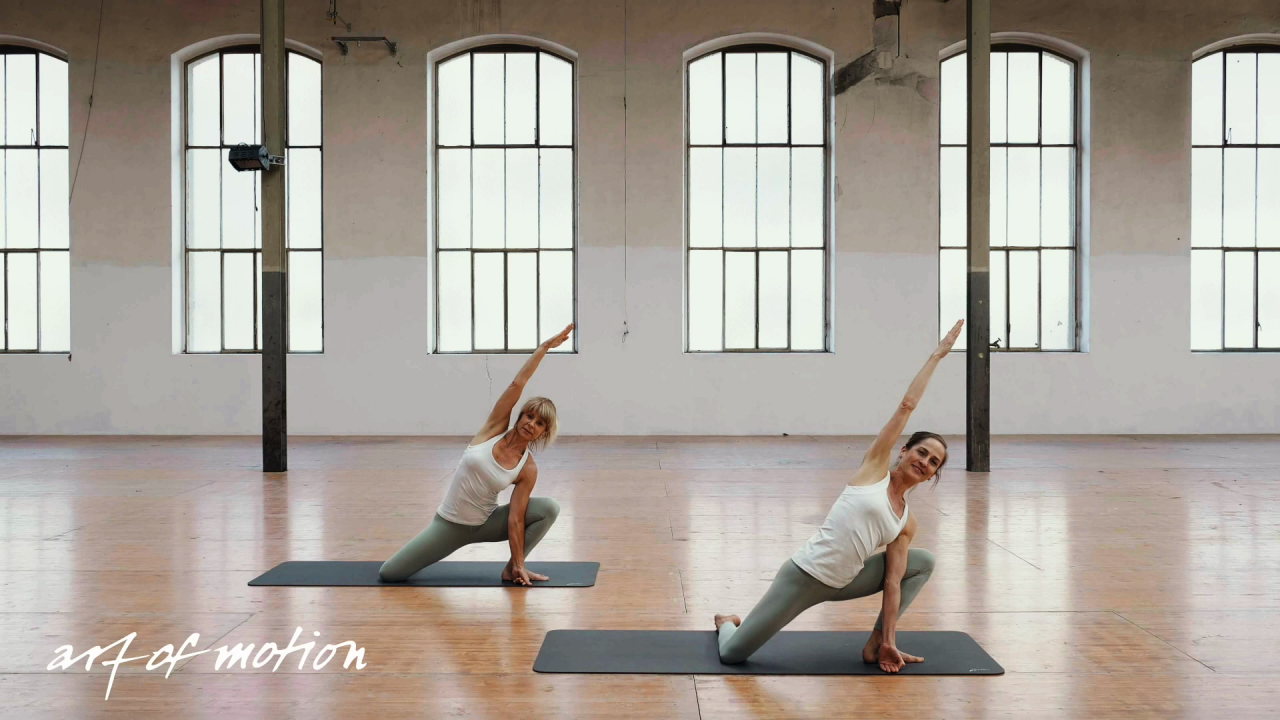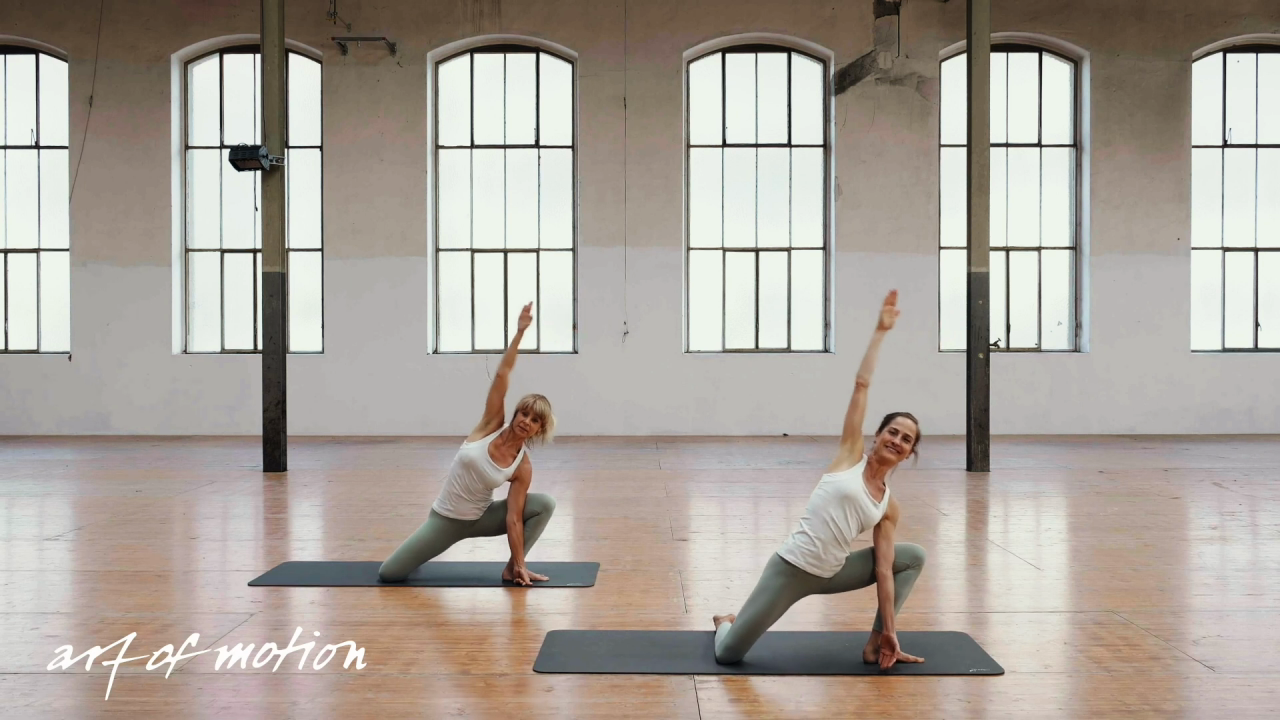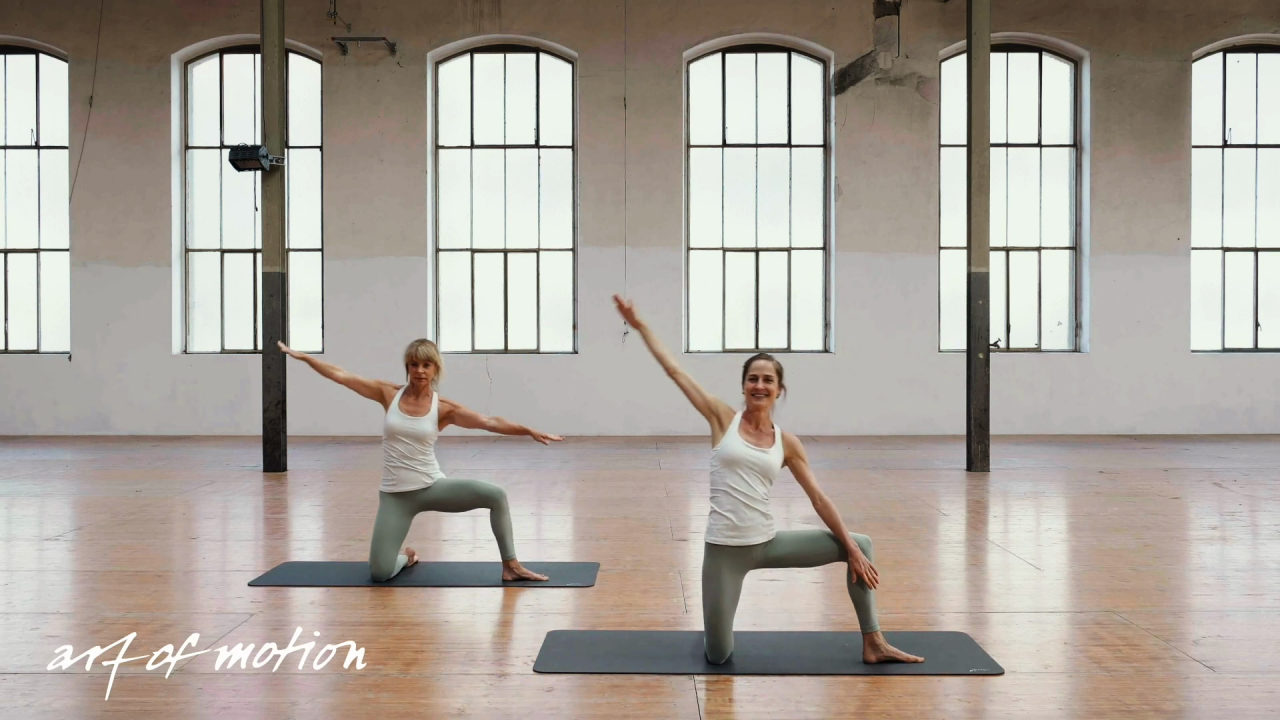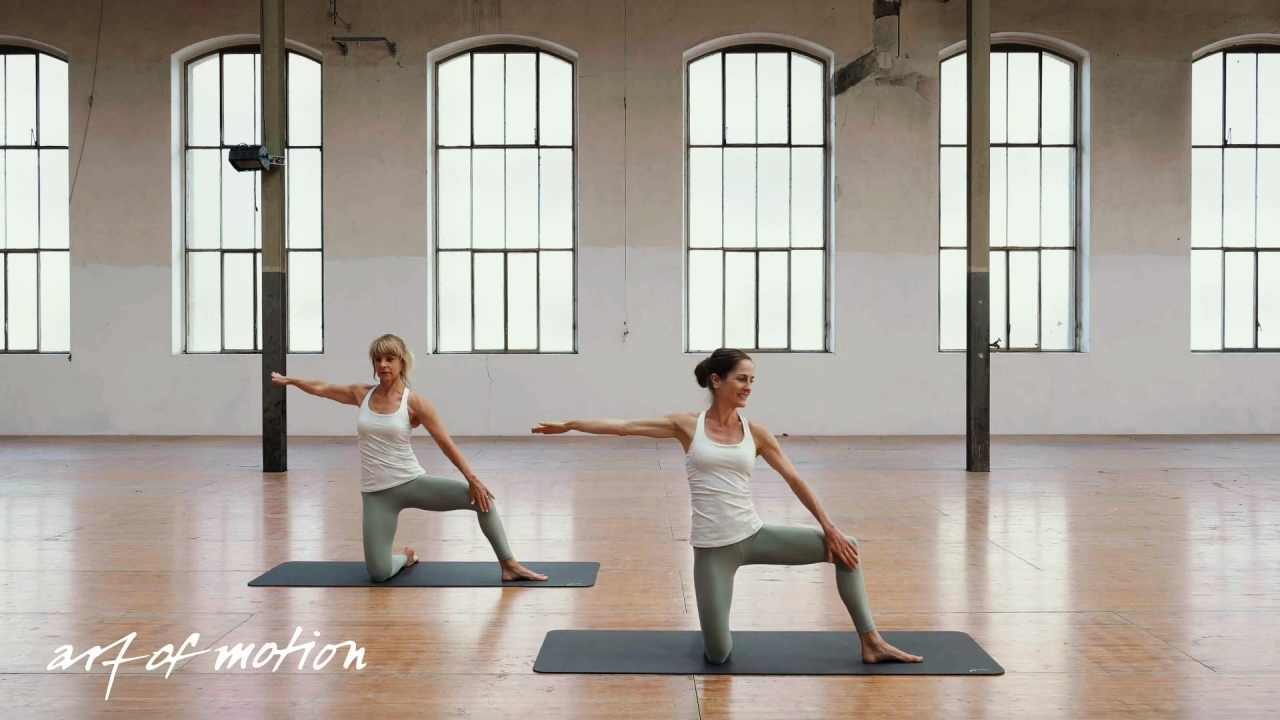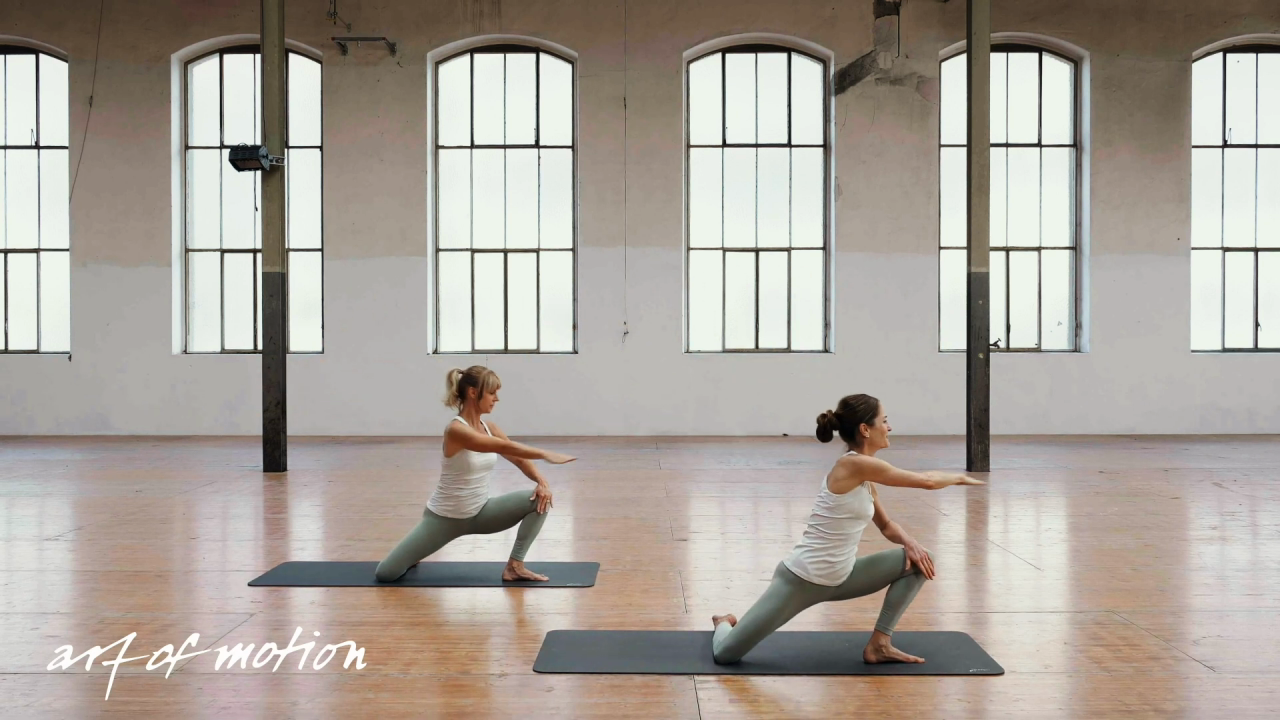
dt=1s
person 1, frame 1
left shoulder: (907, 523)
right shoulder: (876, 469)
left elbow: (893, 581)
right elbow: (907, 405)
left wrist: (889, 639)
right wrist: (937, 355)
left hip: (840, 584)
right hip: (803, 575)
left knee: (923, 563)
right knee: (732, 655)
left ankle: (876, 644)
right ankle: (727, 624)
person 1, frame 2
left shoulder: (889, 508)
right shoulder: (851, 457)
left elbow: (883, 569)
right elbow: (861, 385)
left wrist: (889, 629)
right wrist: (879, 332)
left hip: (829, 576)
right hip: (790, 570)
left knee: (913, 557)
right knee: (728, 654)
left ankle: (876, 645)
right ankle: (726, 623)
person 1, frame 3
left shoulder: (787, 442)
right shoulder: (724, 418)
left elbow: (819, 499)
right elbow: (674, 371)
left wrist: (854, 551)
right wrist: (638, 325)
left hip: (769, 543)
right hip: (724, 550)
left knee: (859, 547)
right knee: (718, 655)
left ankle: (873, 645)
right ankle: (717, 629)
person 1, frame 4
left shoulder: (755, 432)
right shoulder: (688, 425)
left elbow: (795, 480)
right elbow: (623, 426)
left wrist: (830, 528)
right wrist: (570, 423)
left hip: (755, 536)
right hip: (714, 548)
left knee: (845, 548)
right knee: (717, 655)
left ankle: (871, 643)
right ankle: (715, 626)
person 1, frame 5
left shoulder: (866, 475)
right shoulder: (856, 465)
left elbow: (885, 526)
right elbow: (929, 481)
left wrist: (910, 542)
right wrist: (959, 477)
left hip: (838, 580)
right hip: (800, 580)
left knee: (919, 561)
right knee: (725, 654)
left ankle: (877, 644)
right ankle: (725, 623)
person 2, frame 1
left shoulder: (528, 470)
right shoulder: (495, 429)
left elbow: (516, 518)
right elbow: (516, 385)
left wrist: (520, 563)
right wrist: (543, 347)
left hip: (485, 524)
right hip: (450, 524)
left knee: (549, 508)
right knee: (389, 574)
left ankle: (512, 568)
right ankle: (423, 552)
person 2, frame 2
left shoulder: (522, 468)
right shoulder: (492, 426)
left elbow: (513, 519)
right elbow: (502, 375)
left wrist: (520, 562)
right wrist: (520, 333)
left hip: (481, 518)
right hip: (445, 519)
left knee: (545, 504)
right knee: (388, 574)
left ankle: (511, 568)
right ankle: (417, 554)
person 2, frame 3
left shoulder: (444, 408)
right shoulder: (390, 393)
left elbow: (489, 422)
right elbow: (340, 375)
left wrist: (529, 430)
right wrist: (302, 356)
left hip: (432, 487)
right hip: (395, 495)
left knee: (496, 496)
right knee: (380, 573)
left ankle: (511, 567)
right ankle: (405, 557)
person 2, frame 4
left shoulder: (415, 403)
right shoulder: (362, 394)
left elbow: (445, 443)
right elbow: (321, 388)
left wrist: (473, 480)
right wrist: (289, 380)
left hip: (412, 483)
right hip: (377, 493)
left knee: (481, 499)
right knee: (378, 574)
left ankle: (509, 566)
right ankle: (406, 557)
person 2, frame 5
left shoulder: (489, 428)
right shoulder: (456, 430)
left elbow: (519, 457)
right elbow: (503, 447)
left wrist: (542, 482)
right wrist: (545, 454)
left hip: (478, 514)
right hip: (443, 518)
left knee: (540, 500)
right knee: (385, 574)
left ankle: (513, 566)
right ankle: (409, 557)
